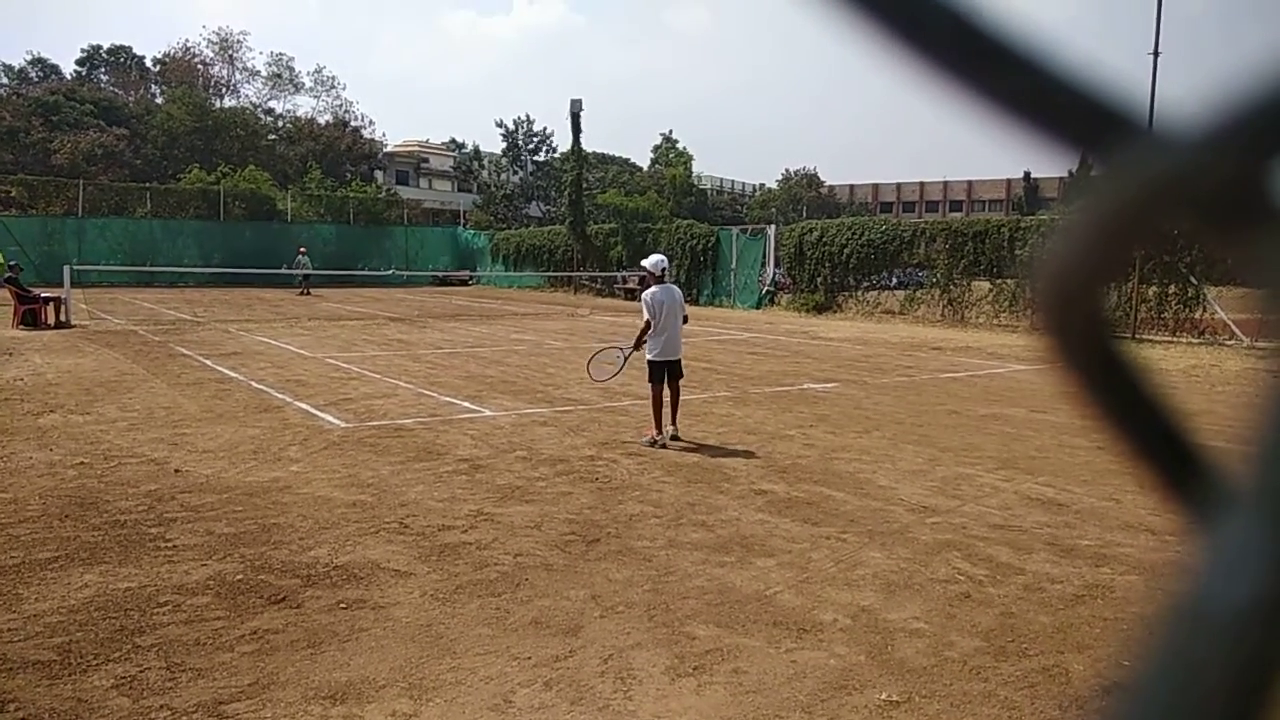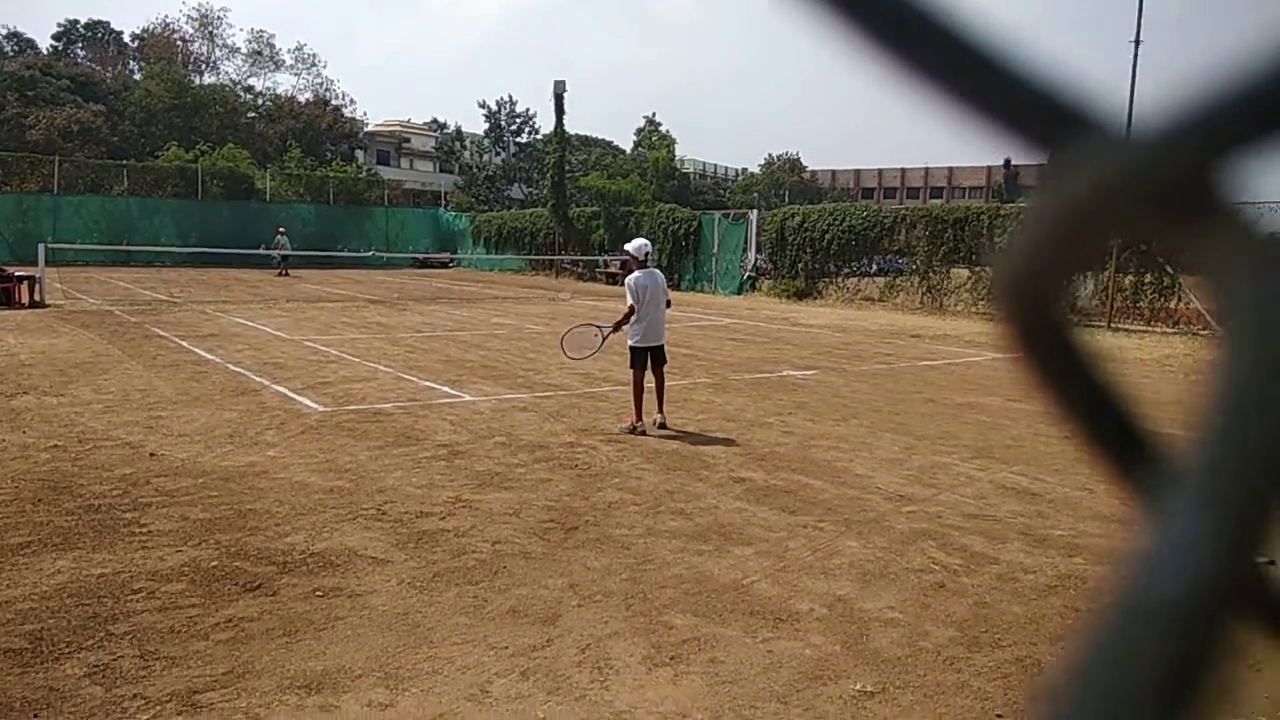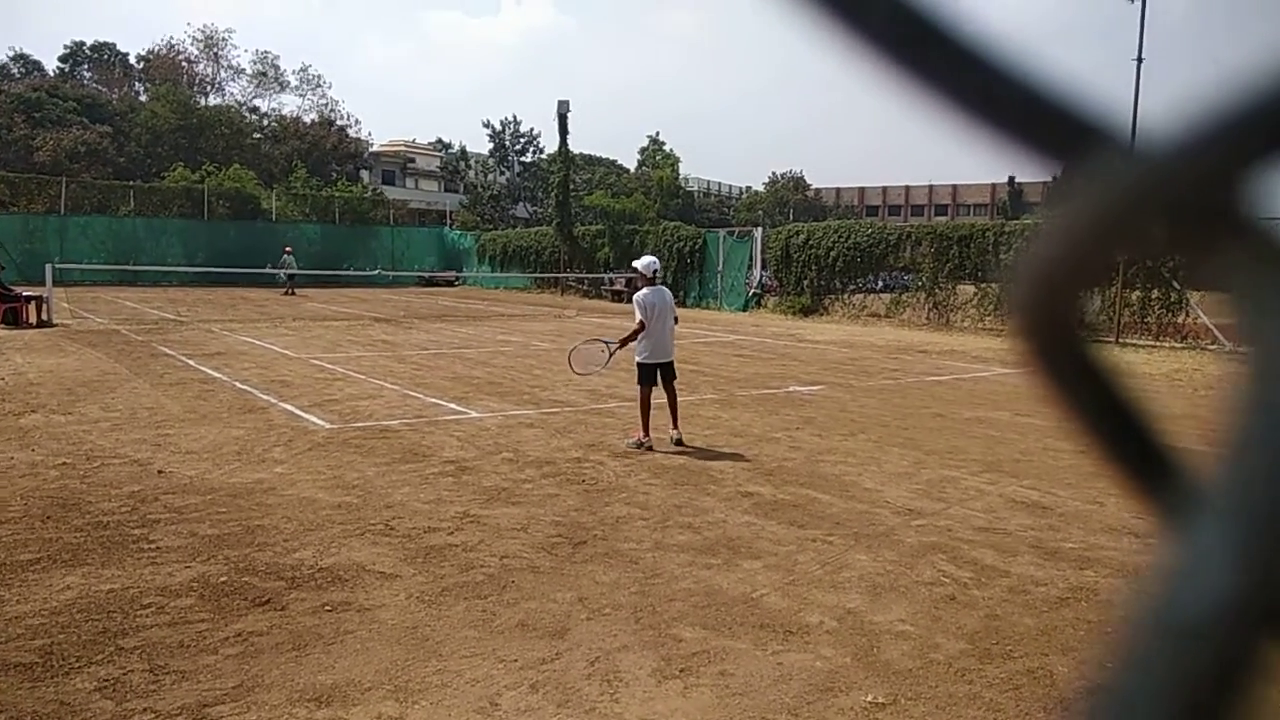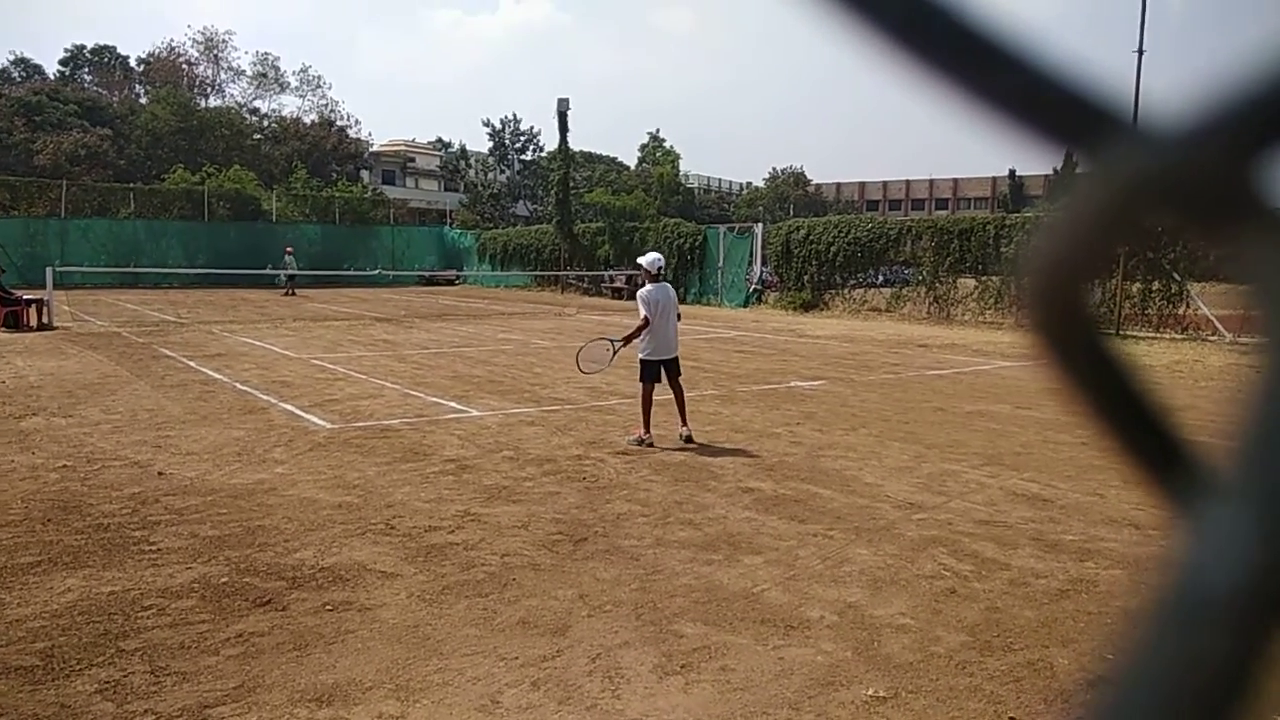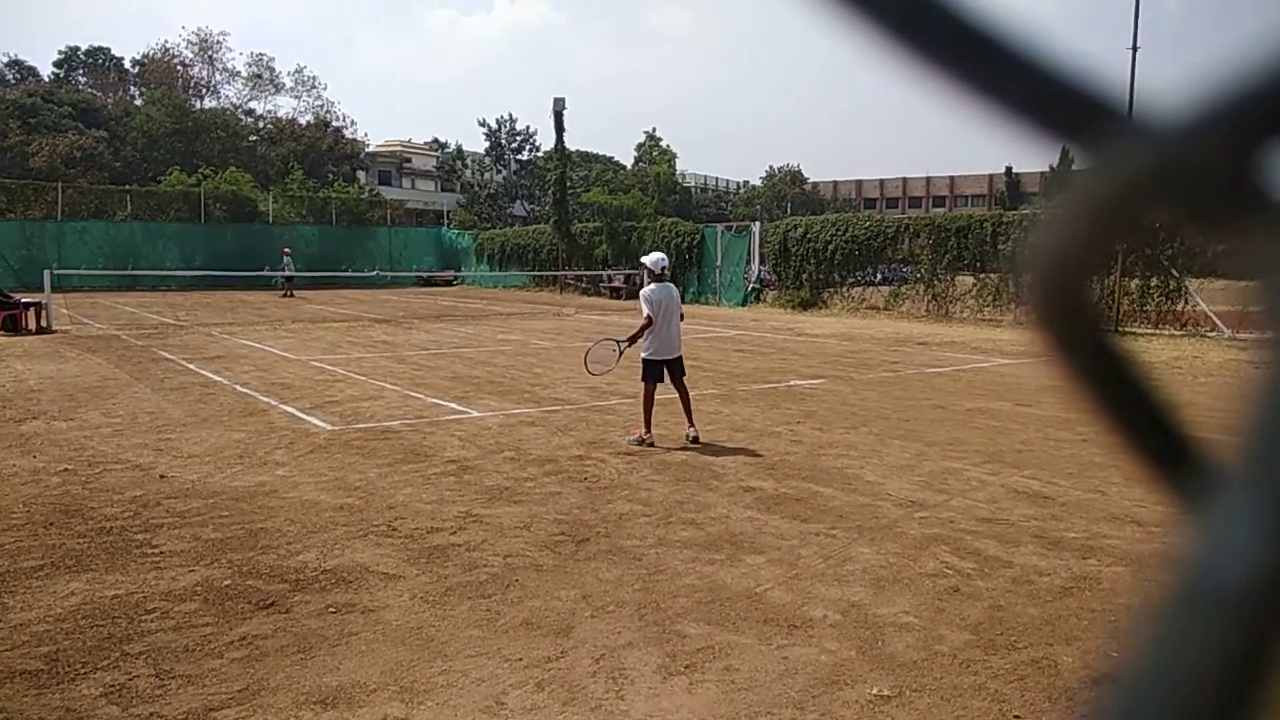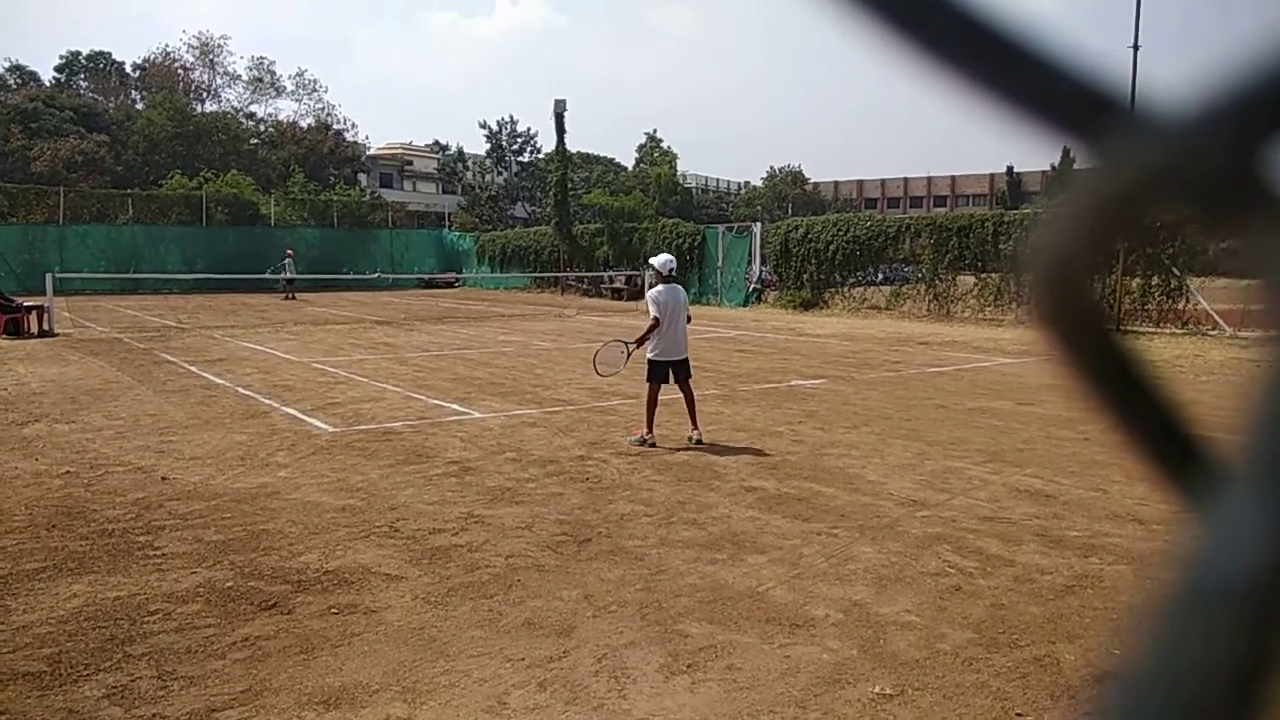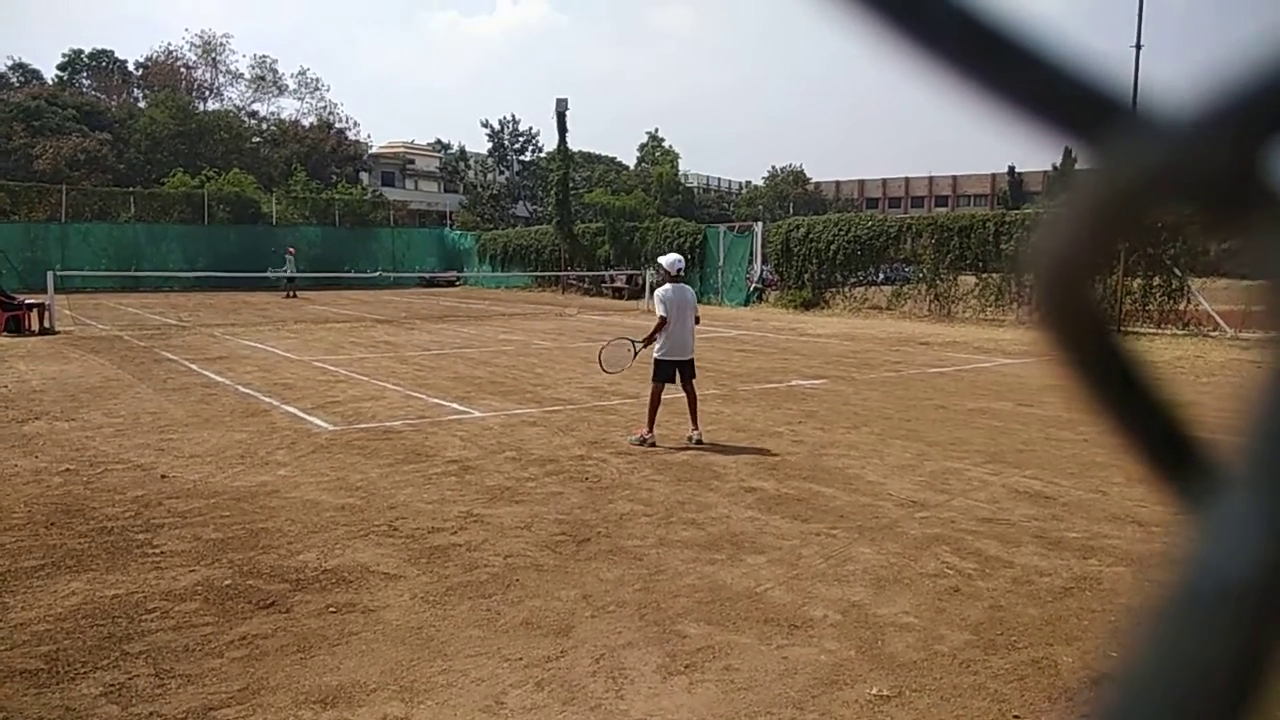
dt=0.1s
person 1, frame 1
left shoulder: (648, 295)
right shoulder: (676, 291)
left elbow: (648, 324)
right elbow: (684, 319)
left wrist: (638, 340)
left hip: (657, 349)
right hip: (675, 348)
left knee: (657, 389)
right knee: (674, 385)
left ankle: (658, 434)
right ankle: (673, 427)
person 1, frame 2
left shoulder: (631, 280)
right shoulder: (659, 275)
left elbow: (631, 309)
right elbow: (667, 303)
left wrist: (619, 323)
left hip: (639, 335)
right hip: (658, 334)
left knee: (638, 375)
right knee: (658, 371)
left ankle: (637, 421)
right ankle: (660, 414)
person 1, frame 3
left shoulder: (640, 297)
right shoulder: (666, 293)
left elbow: (641, 325)
right elbow: (674, 320)
left wrist: (626, 339)
left hip: (647, 351)
right hip: (666, 351)
left knee: (645, 391)
right knee: (669, 388)
left ankle: (645, 436)
right ankle: (675, 430)
person 1, frame 4
left shoulder: (643, 293)
right shoulder: (670, 289)
left elbow: (645, 321)
right elbow: (677, 317)
left wrist: (630, 336)
left hip: (650, 349)
right hip: (670, 347)
left knee: (647, 388)
right knee: (675, 384)
left ankle: (646, 433)
right ankle: (685, 427)
person 1, frame 5
left shoulder: (646, 292)
right shoulder: (673, 289)
left elbow: (649, 320)
right elbow: (680, 317)
left wrist: (635, 336)
left hip: (653, 348)
right hip: (673, 347)
left knee: (649, 388)
right knee: (679, 384)
left ankle: (646, 433)
right ankle: (691, 428)
person 1, frame 6
left shoulder: (653, 294)
right shoulder: (681, 292)
left elbow: (656, 321)
right elbow: (687, 319)
left wrist: (642, 338)
left hip: (659, 351)
right hip: (680, 349)
left knee: (653, 389)
right knee: (685, 386)
left ankle: (648, 433)
right ankle: (695, 430)
person 1, frame 7
left shoulder: (661, 292)
right shoulder: (689, 291)
left elbow: (662, 320)
right elbow: (696, 319)
left wrist: (650, 337)
left hip: (666, 349)
right hip: (686, 349)
left knee: (657, 388)
right knee: (688, 386)
left ankle: (648, 433)
right ankle: (695, 431)
